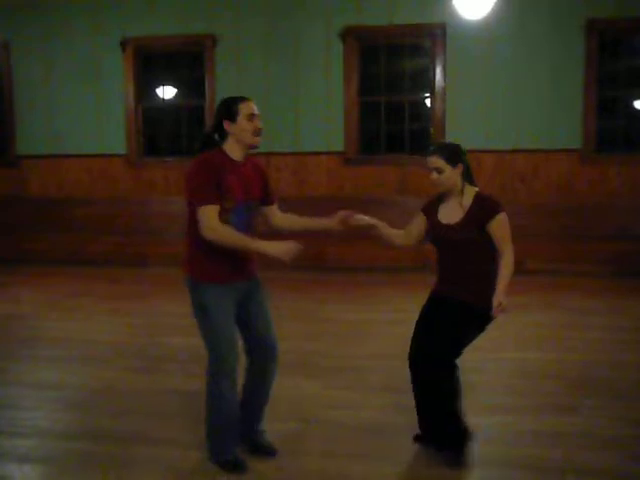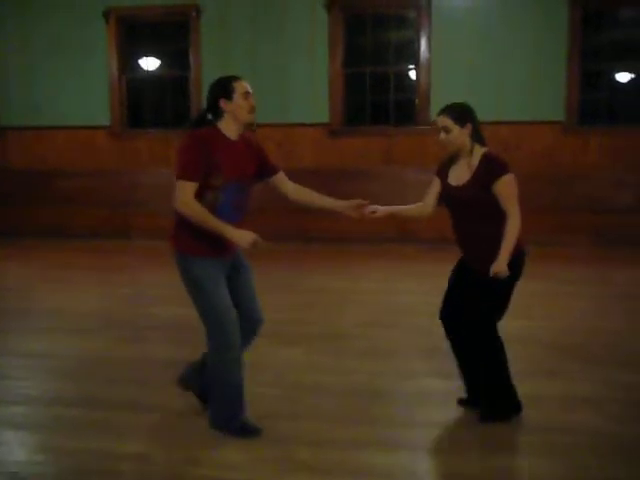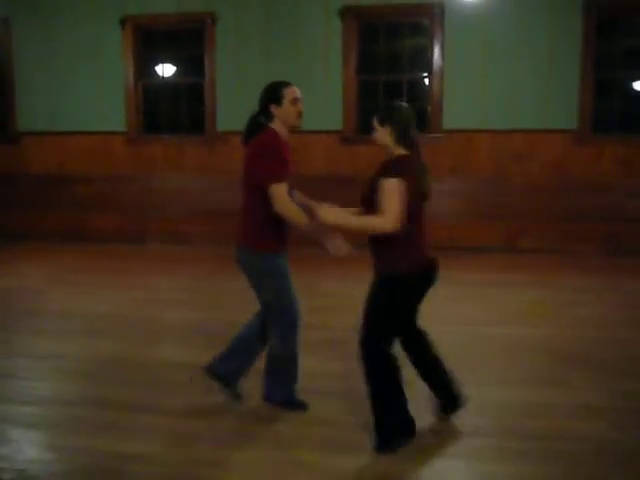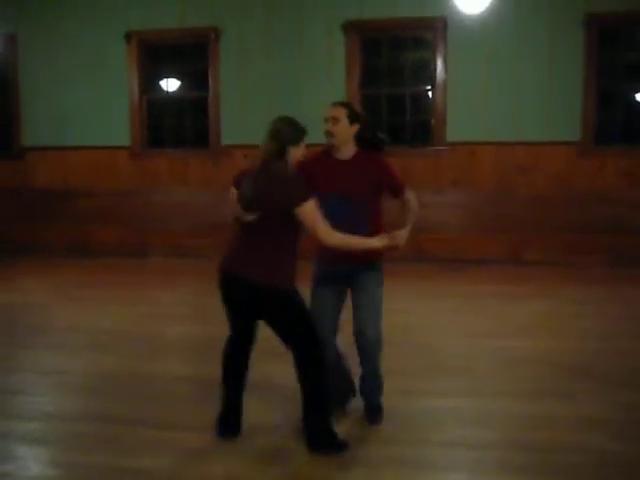
dt=0.7s
person 1, frame 1
left shoulder: (255, 170)
right shoulder: (206, 166)
left elbow: (276, 217)
right elbow: (210, 229)
left wrist: (325, 223)
right wrist: (267, 248)
left hip: (246, 279)
right hip: (210, 283)
left knee: (266, 352)
right knee: (224, 364)
left ankle: (249, 431)
right ankle: (221, 446)
person 1, frame 2
left shoulder: (250, 149)
right shoulder: (199, 142)
left elbow: (291, 189)
right elbow: (183, 202)
left wrist: (341, 206)
right wrist: (231, 231)
left hip: (230, 252)
right hip: (197, 255)
left knee: (250, 321)
right knee: (226, 331)
left ankle: (198, 377)
right ankle: (227, 415)
person 1, frame 3
left shoulder: (277, 144)
right shoulder: (268, 147)
right elbow: (281, 205)
left wrist: (318, 207)
right wrist: (324, 236)
left hip: (269, 246)
right hip: (260, 249)
left knee: (271, 314)
right knee: (286, 320)
left ankle: (226, 367)
right ankle: (280, 391)
person 1, frame 4
left shoulder: (374, 164)
right shoulder: (314, 166)
left elbow: (409, 199)
left wrist: (405, 229)
left hip: (367, 264)
right hip: (330, 263)
left knee: (368, 334)
right knee: (322, 334)
left ankle: (372, 398)
right ankle: (341, 391)
person 2, frame 1
left shoulder: (486, 206)
right shoulder: (434, 205)
left elbow: (506, 252)
right elbow: (406, 238)
left wrist: (499, 292)
right wrist: (374, 224)
left hip: (476, 300)
right hip: (443, 294)
left knee: (439, 359)
right knee: (419, 357)
left ankle: (455, 438)
right ankle: (441, 430)
person 2, frame 2
left shoulder: (494, 166)
right shoulder: (447, 167)
left elbow: (513, 216)
right elbow: (425, 207)
left wrist: (502, 260)
right wrist: (387, 210)
left hip: (500, 263)
right hip: (472, 259)
left knee: (480, 325)
right knee: (452, 315)
left ankle: (503, 404)
right ankle: (482, 393)
person 2, frame 3
left shoulder: (391, 168)
right shoulder: (412, 166)
left elbow: (390, 223)
left wrist: (338, 218)
right wrist: (345, 213)
left hip: (399, 271)
right hip: (421, 267)
left knee: (374, 344)
right knee: (407, 330)
left ankle: (395, 427)
right ankle: (447, 394)
person 2, frame 4
left shoulder: (246, 179)
right shoulder: (293, 188)
right elbow: (327, 237)
right wrist: (377, 241)
left hip: (233, 276)
right hip: (271, 283)
left knee: (239, 343)
right knee: (309, 351)
left ankle: (229, 421)
right ankle: (320, 435)
